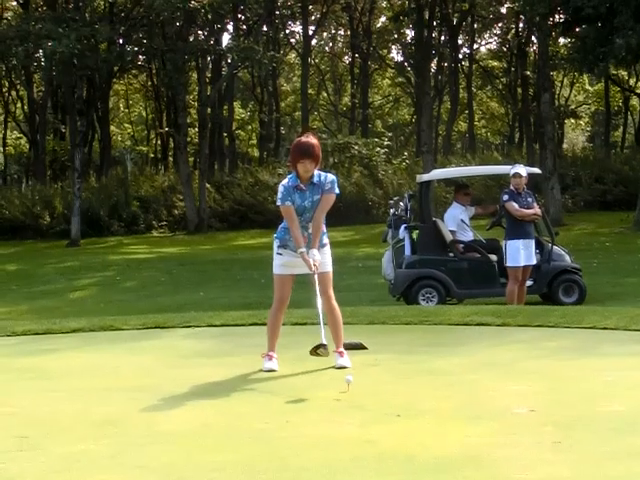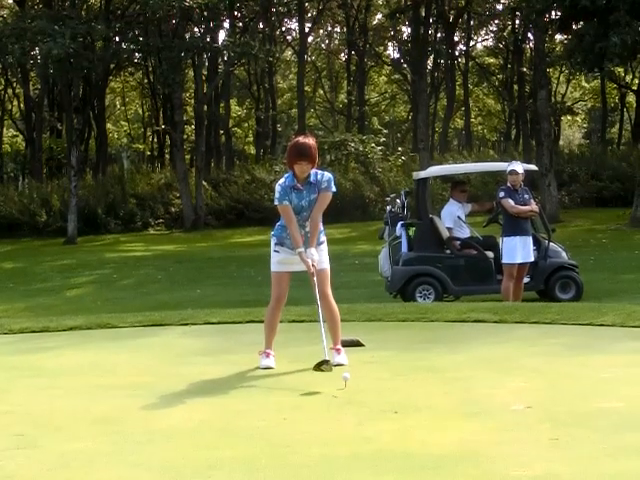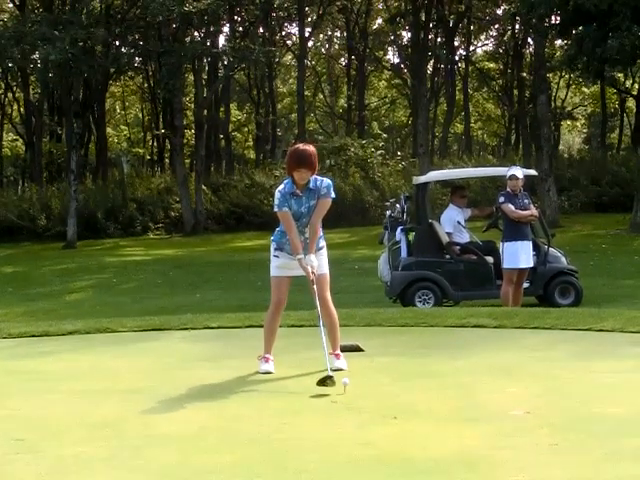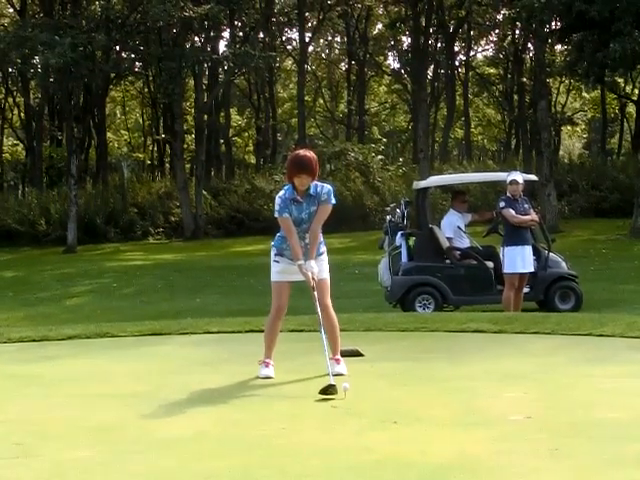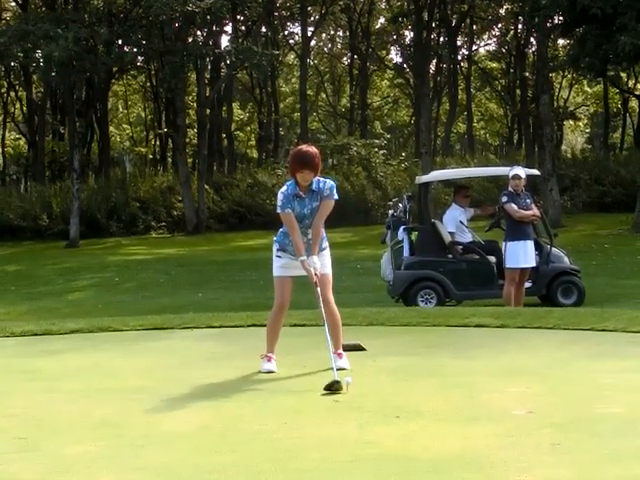
dt=1s
person 1, frame 1
left shoulder: (328, 181)
right shoulder: (285, 187)
left elbow: (319, 218)
right elbow: (293, 224)
left wrist: (314, 250)
right wrist: (303, 254)
left hip: (319, 246)
right hip: (287, 247)
left knee: (327, 298)
right knee: (280, 301)
left ankle: (340, 350)
right ankle: (270, 353)
person 1, frame 2
left shoulder: (324, 180)
right shoulder: (283, 186)
left elbow: (316, 216)
right elbow: (291, 223)
left wrist: (311, 249)
right wrist: (302, 254)
left hip: (316, 242)
right hip: (285, 245)
left knee: (325, 295)
right knee: (278, 298)
left ankle: (337, 348)
right ankle: (267, 351)
person 1, frame 3
left shoulder: (324, 186)
right shoulder: (282, 192)
left elbow: (315, 222)
right elbow: (291, 230)
left wrist: (311, 255)
right wrist: (301, 260)
left hip: (315, 247)
right hip: (284, 250)
left knee: (325, 300)
right knee: (277, 303)
left ankle: (336, 353)
right ankle: (266, 356)
person 1, frame 4
left shoulder: (324, 192)
right shoulder: (282, 198)
left elbow: (315, 228)
right elbow: (291, 236)
left wrist: (311, 261)
right wrist: (301, 266)
left hip: (316, 253)
right hip: (285, 255)
left knee: (325, 305)
right knee: (278, 308)
left ankle: (336, 358)
right ankle: (267, 361)
person 1, frame 5
left shoulder: (327, 187)
right shoulder: (285, 194)
left elbow: (318, 224)
right elbow: (294, 231)
left wrist: (314, 257)
right wrist: (304, 262)
left hip: (318, 249)
right hip: (287, 251)
left knee: (327, 300)
right knee: (281, 303)
left ankle: (339, 352)
right ankle: (269, 355)
person 2, frame 1
left shoulder: (529, 194)
right shoulder: (507, 194)
left elbow: (539, 214)
right elbow: (516, 212)
left wrist: (523, 214)
right wrist: (532, 211)
left hip: (529, 239)
right hip: (514, 240)
left knee: (523, 280)
right knee: (515, 279)
person 2, frame 2
left shoulder: (526, 191)
right shoulder: (503, 191)
left elbow: (536, 211)
right elbow: (512, 208)
left wrist: (520, 211)
right wrist: (529, 208)
left hip: (526, 236)
right hip: (510, 237)
left knee: (520, 277)
right knee: (509, 276)
person 2, frame 3
left shoulder: (525, 196)
right shoulder: (503, 196)
left elbow: (535, 216)
right elbow: (513, 213)
left wrist: (520, 216)
right wrist: (529, 213)
left hip: (526, 241)
right hip: (510, 242)
left knee: (520, 282)
right knee: (509, 281)
person 2, frame 4
left shoulder: (525, 201)
right shoulder: (503, 201)
left elbow: (535, 220)
right elbow: (514, 218)
left wrist: (521, 221)
right wrist: (529, 218)
left hip: (526, 246)
right hip: (511, 247)
left knee: (520, 287)
right knee: (511, 286)
person 2, frame 5
left shoulder: (527, 196)
right shoulder: (506, 196)
left elbow: (537, 216)
right elbow: (516, 213)
left wrist: (523, 215)
right wrist: (531, 213)
left hip: (528, 241)
right hip: (513, 241)
left knee: (522, 282)
right knee: (511, 281)
